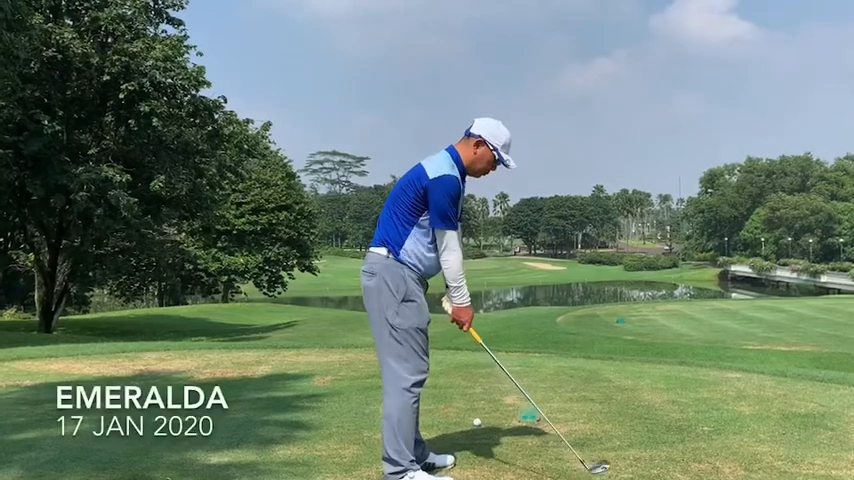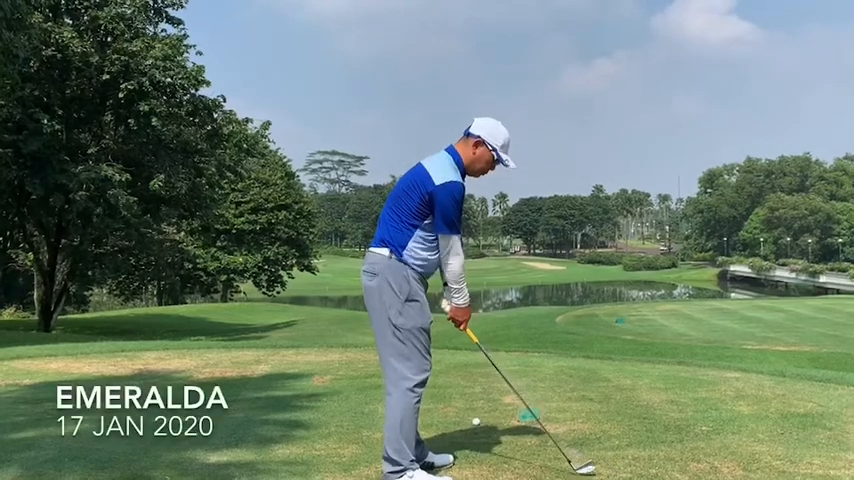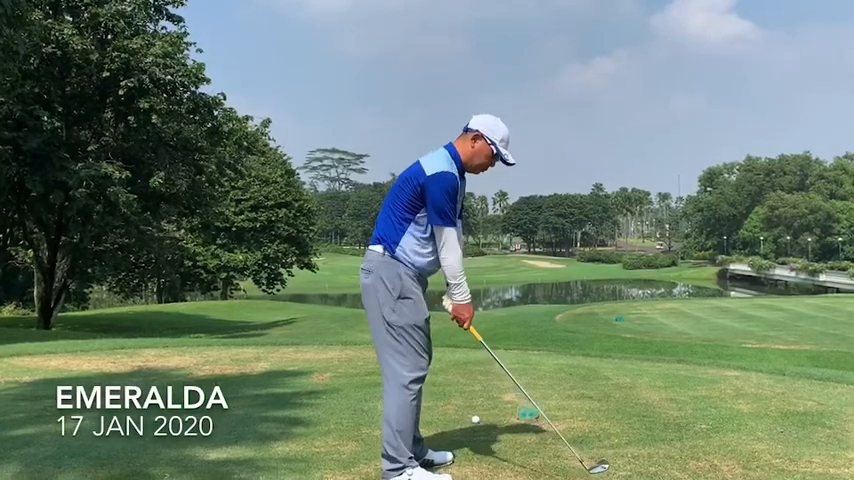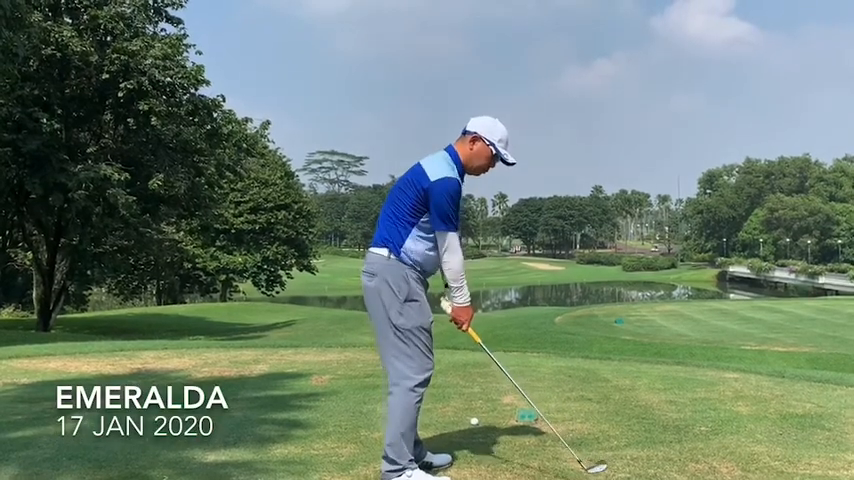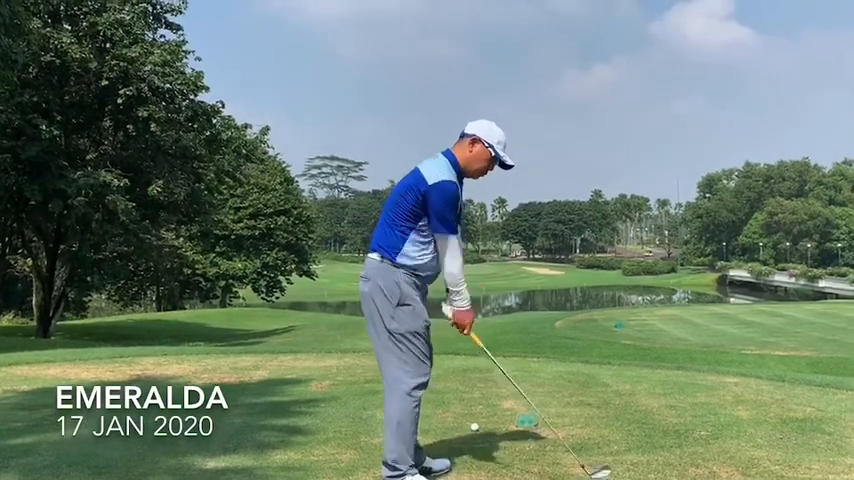
dt=0.5s
person 1, frame 1
left shoulder: (451, 176)
right shoulder: (443, 177)
left elbow: (450, 243)
right elbow: (448, 247)
left wrist: (454, 294)
right wrist: (462, 300)
left hip: (402, 275)
right hip: (392, 275)
left knee: (410, 370)
right knee: (406, 372)
person 1, frame 2
left shoulder: (442, 169)
right shoulder: (448, 182)
left elbow: (446, 247)
right elbow: (451, 250)
left wrist: (452, 293)
right wrist: (461, 300)
left hip: (397, 273)
right hip: (395, 274)
left knee: (408, 369)
right knee: (409, 371)
person 1, frame 3
left shoulder: (454, 178)
right shoulder: (440, 174)
left elbow: (452, 238)
right elbow: (446, 243)
left wrist: (455, 292)
right wrist: (462, 296)
left hip: (405, 274)
right hip: (391, 273)
left knee: (414, 364)
right knee: (405, 368)
left ankle: (412, 450)
person 1, frame 4
left shoulder: (449, 176)
right shoulder: (444, 179)
left elbow: (449, 245)
right elbow: (449, 247)
left wrist: (453, 294)
right wrist: (461, 299)
left hip: (399, 274)
right hip: (394, 274)
left knee: (411, 367)
right knee: (411, 370)
person 1, frame 5
left shoulder: (452, 183)
right shoulder: (441, 181)
left elbow: (449, 245)
right elbow: (448, 248)
left wrist: (453, 296)
right wrist: (461, 302)
left hip: (405, 283)
right hip: (391, 280)
left knee: (413, 372)
right knee: (407, 377)
